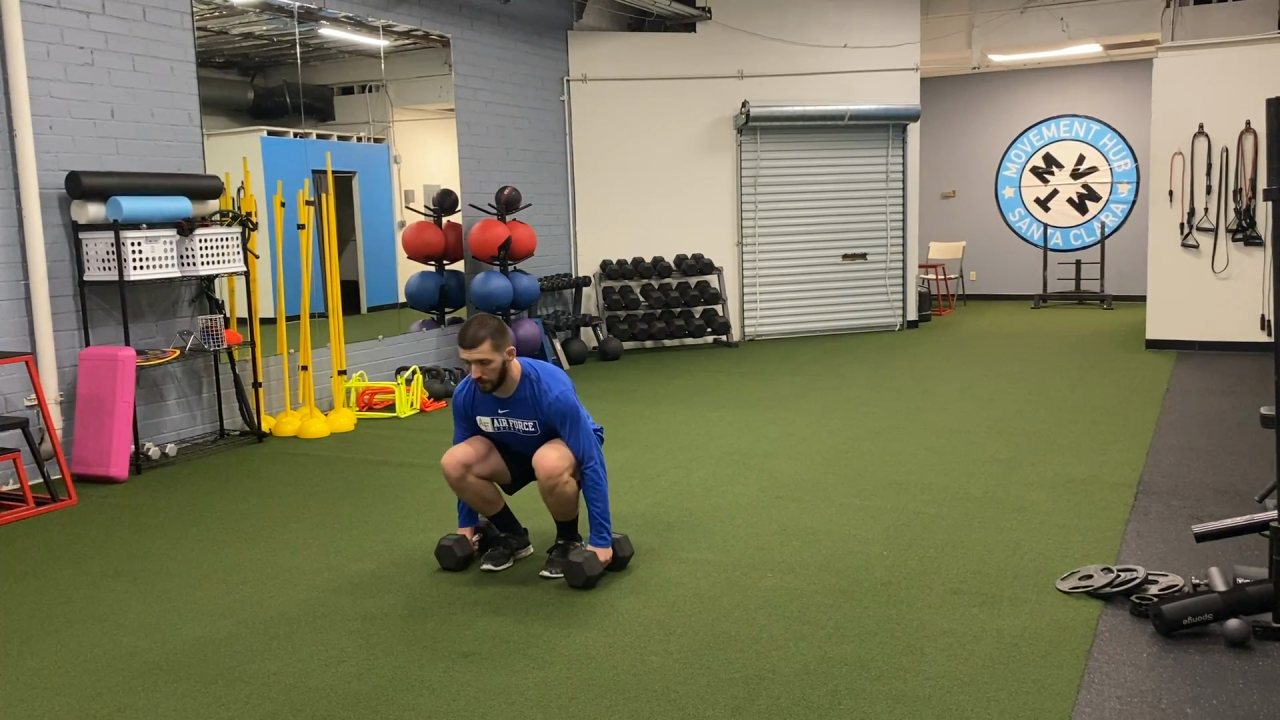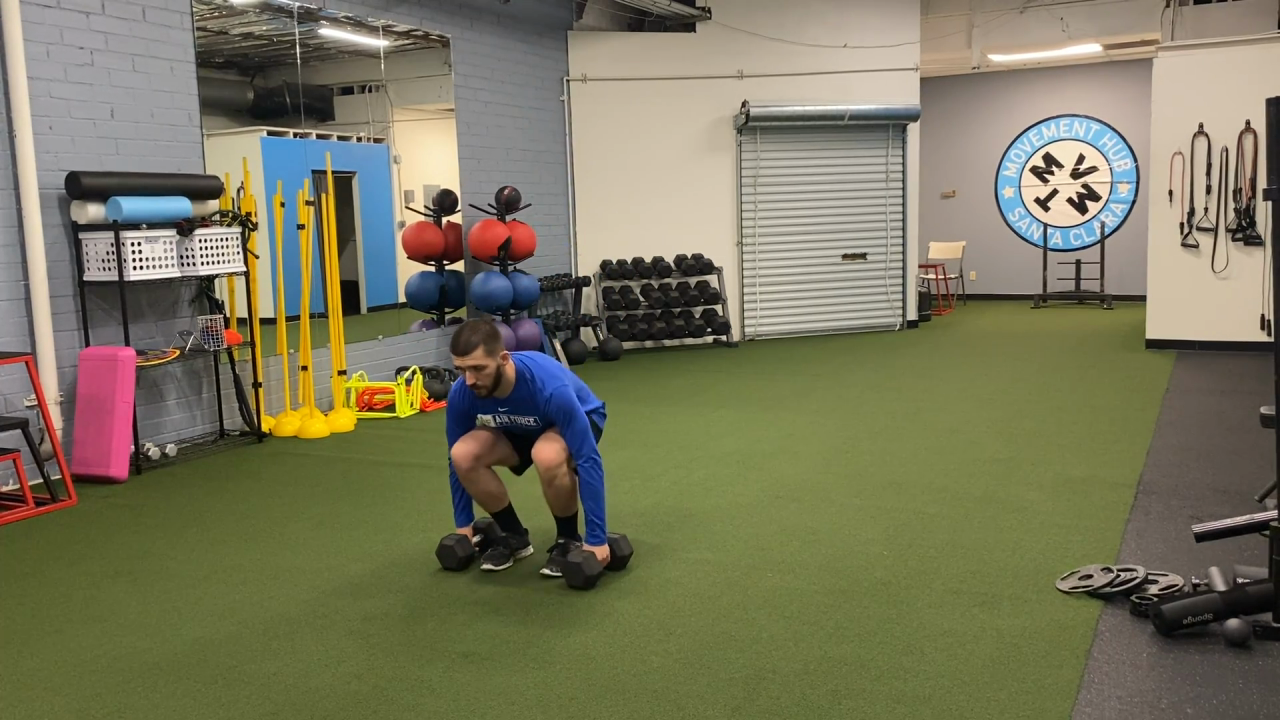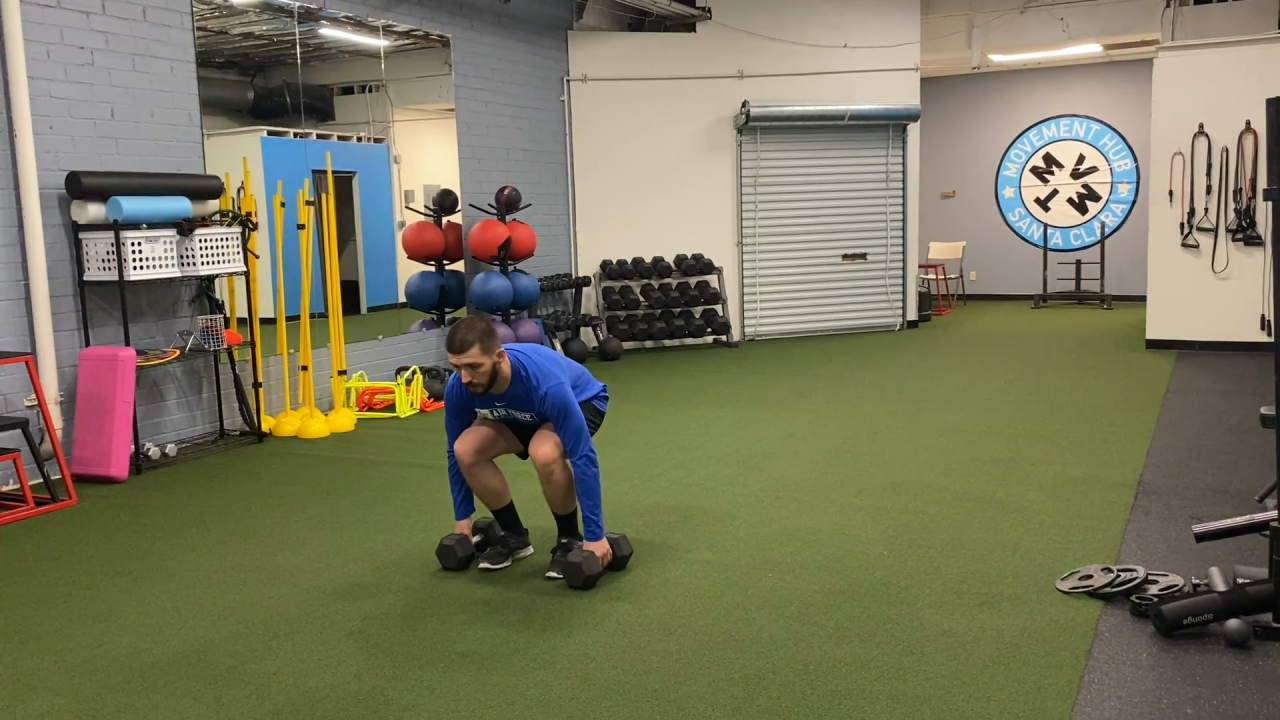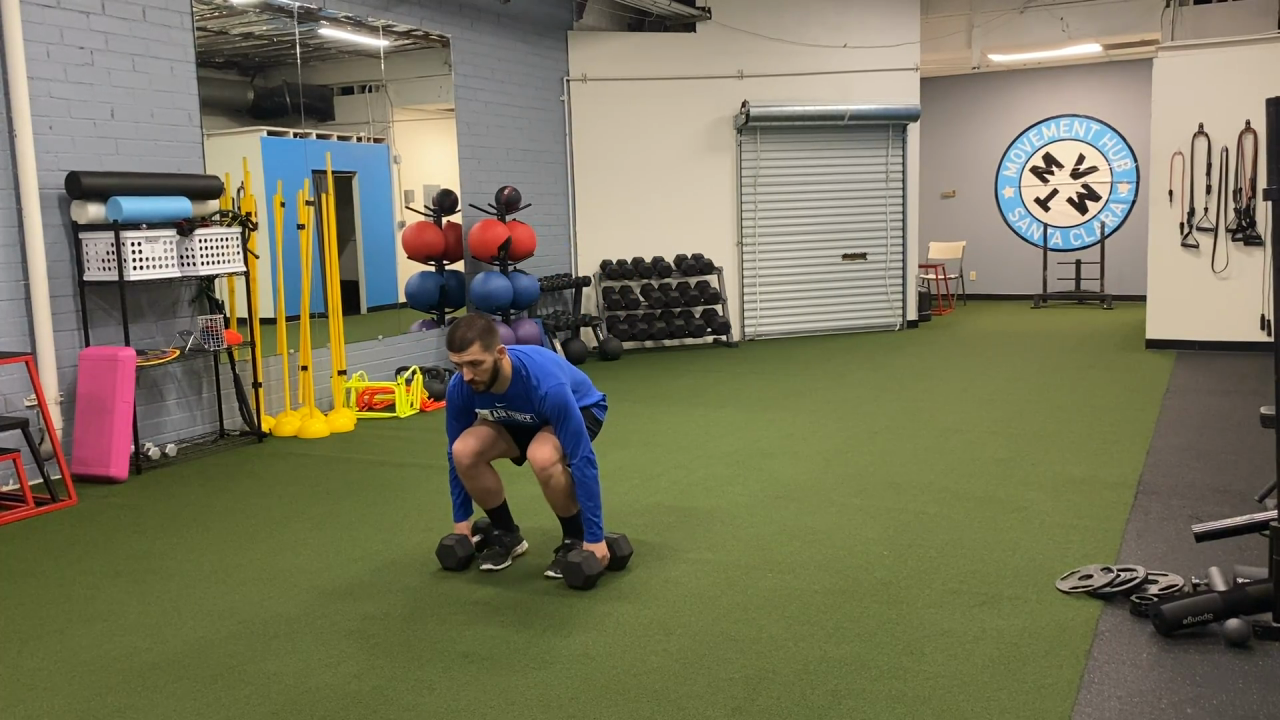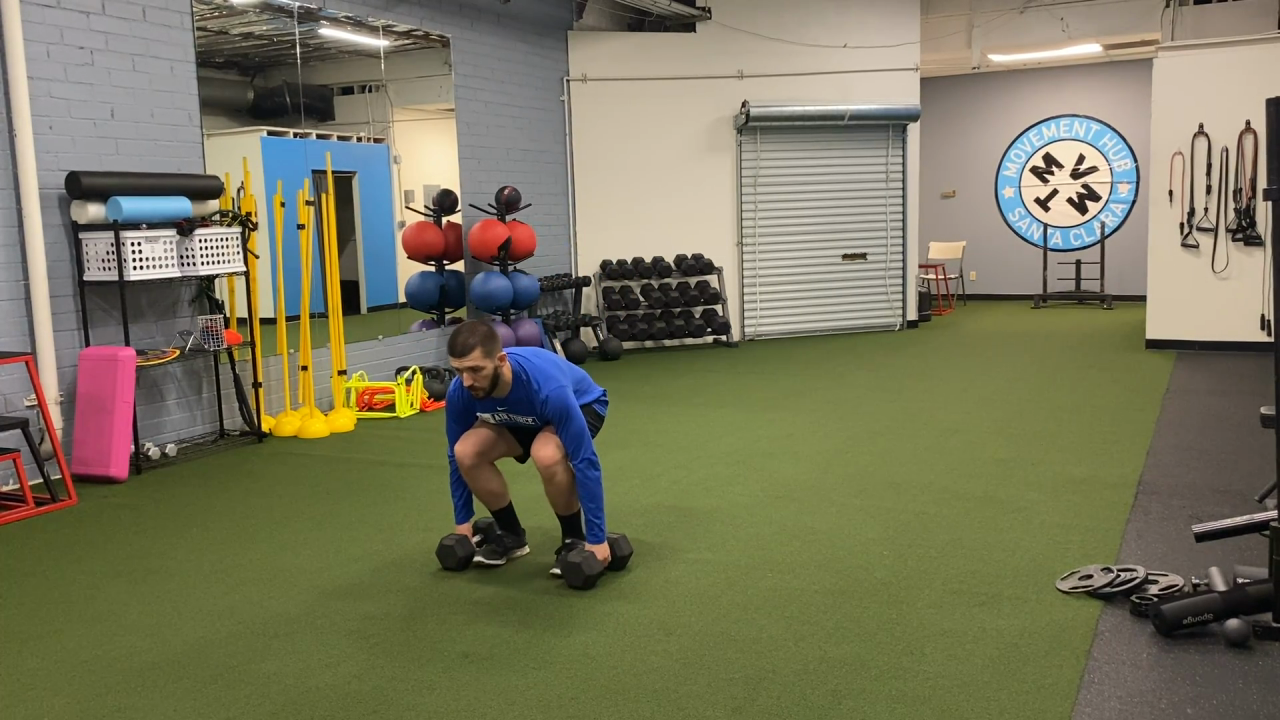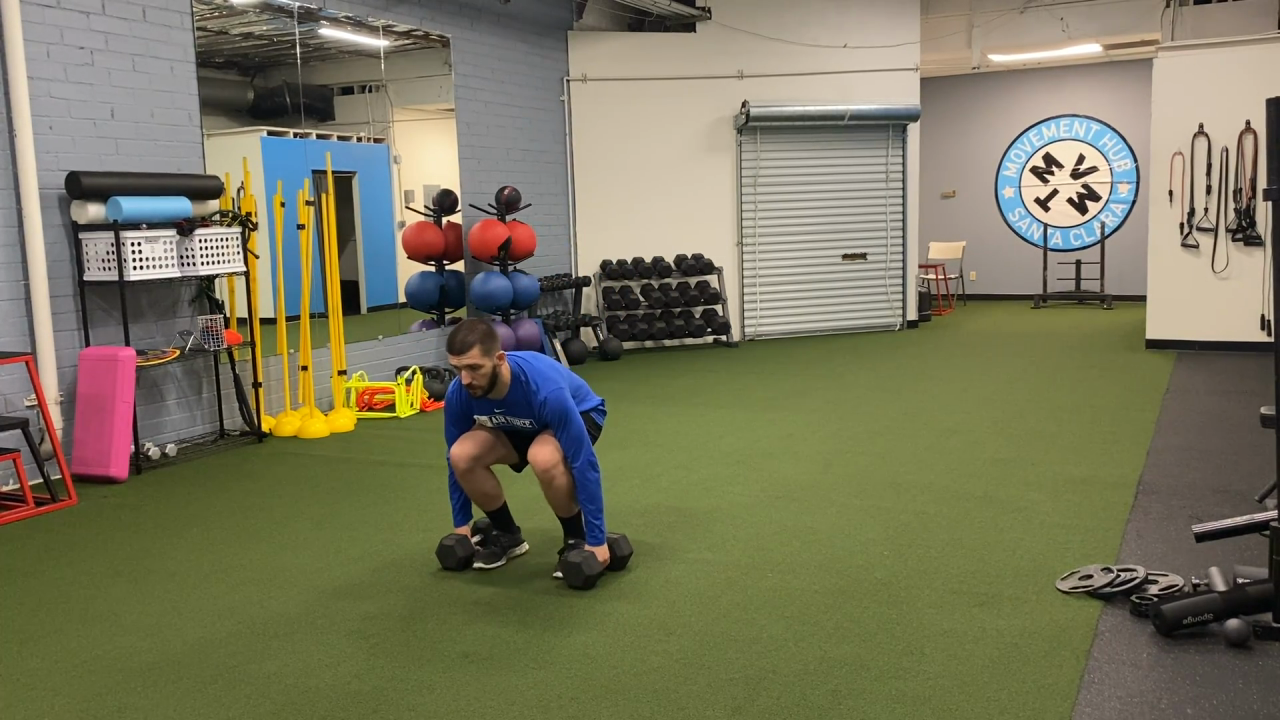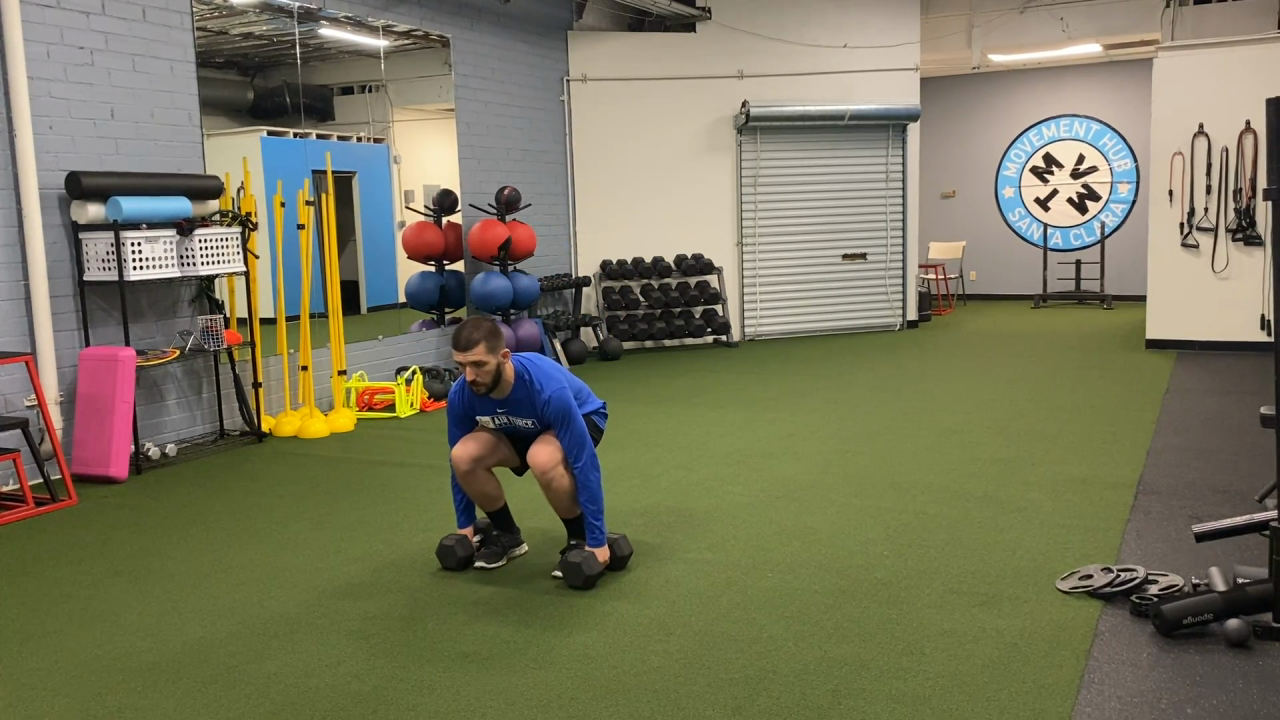
dt=0.2s
person 1, frame 1
left shoulder: (553, 392)
right shoulder: (466, 394)
left elbow: (592, 463)
right elbow: (463, 465)
left wrist: (600, 540)
right wrist: (466, 524)
left hip: (570, 447)
right hip: (515, 450)
left knee: (549, 466)
right knee: (453, 463)
left ankle: (569, 541)
right ankle: (512, 536)
person 1, frame 2
left shoulder: (551, 388)
right shoulder: (461, 393)
left elbow: (588, 459)
right elbow: (456, 459)
left wrist: (596, 538)
right wrist: (463, 524)
left hip: (581, 414)
right hip: (520, 427)
left knee: (549, 456)
right knee: (464, 454)
left ankle: (569, 540)
right ankle: (513, 535)
person 1, frame 3
left shoulder: (547, 385)
right shoulder: (458, 388)
left elbow: (582, 457)
right elbow: (455, 453)
left wrist: (595, 535)
right wrist: (462, 517)
left hip: (581, 401)
left knee: (544, 453)
right knee: (466, 449)
left ankle: (570, 540)
right ankle: (514, 535)
person 1, frame 4
left shoulder: (547, 385)
right shoulder: (460, 388)
left elbow: (582, 459)
right elbow: (455, 454)
left wrist: (594, 537)
right wrist: (461, 519)
left hip: (580, 407)
left knee: (542, 456)
right knee: (464, 452)
left ankle: (574, 539)
right ankle: (506, 533)
person 1, frame 5
left shoulder: (548, 389)
right shoulder: (459, 392)
left elbow: (584, 461)
right elbow: (456, 456)
left wrist: (597, 538)
right wrist: (462, 521)
left hip: (582, 405)
left knee: (546, 454)
right knee: (466, 452)
left ankle: (574, 539)
right ankle: (510, 534)
person 1, frame 6
left shoulder: (546, 391)
right shoulder: (458, 395)
left elbow: (583, 463)
right elbow: (456, 459)
left wrist: (596, 540)
right wrist: (461, 525)
left hip: (579, 414)
left knee: (543, 458)
right knee: (461, 456)
left ankle: (577, 539)
right ankle: (507, 534)
person 1, frame 7
left shoulder: (549, 391)
right shoulder: (461, 395)
left elbow: (584, 463)
right elbow: (457, 462)
left wrist: (597, 541)
right wrist: (464, 526)
left hip: (582, 417)
left knee: (543, 458)
right knee: (463, 456)
left ankle: (579, 540)
right ankle: (506, 534)
